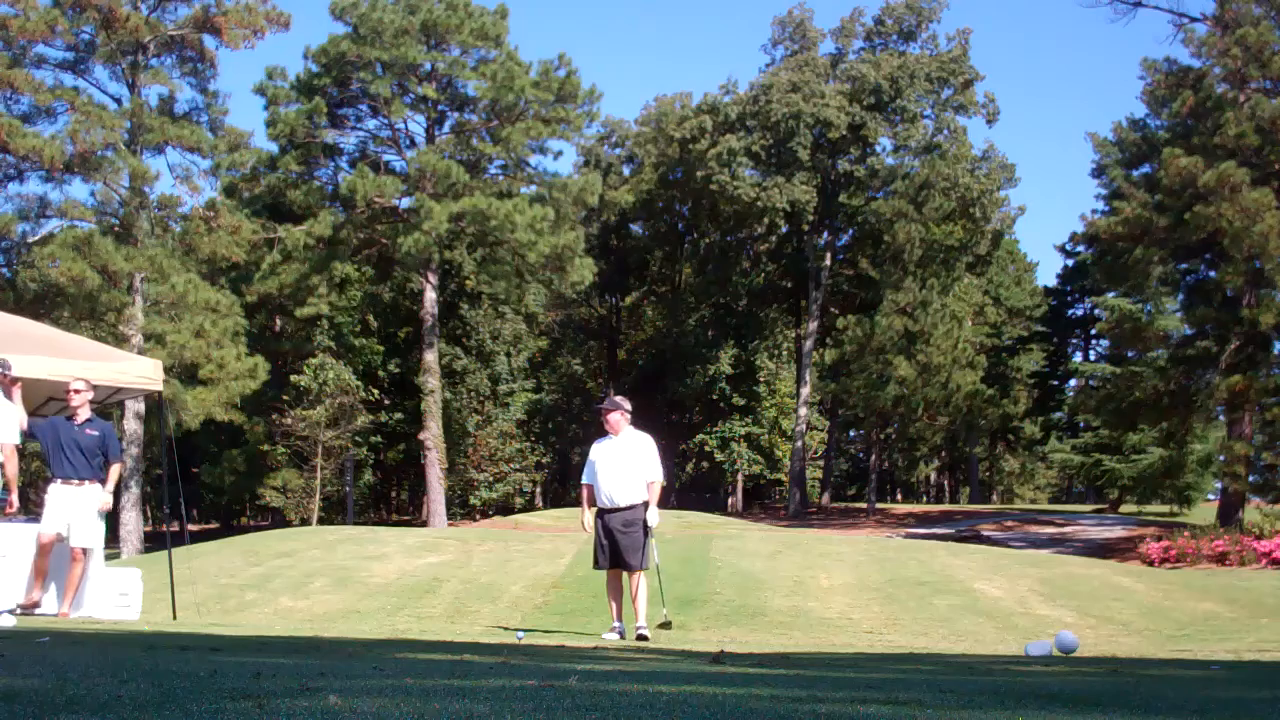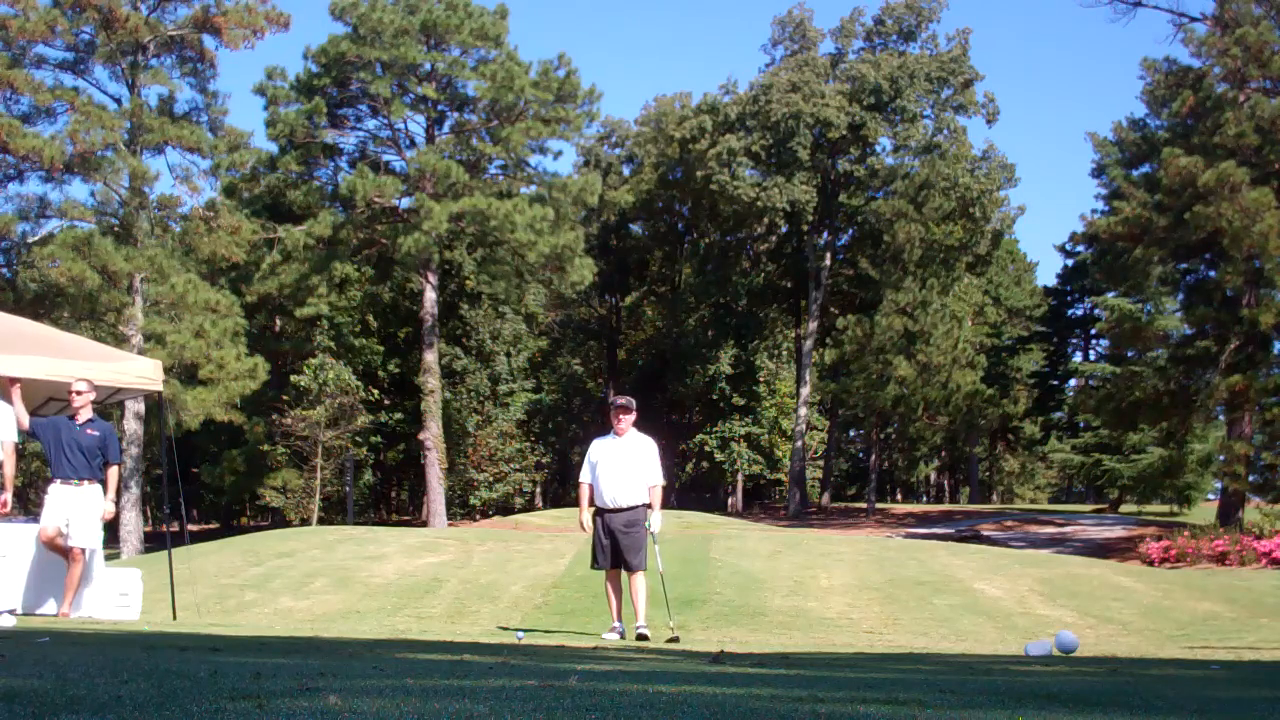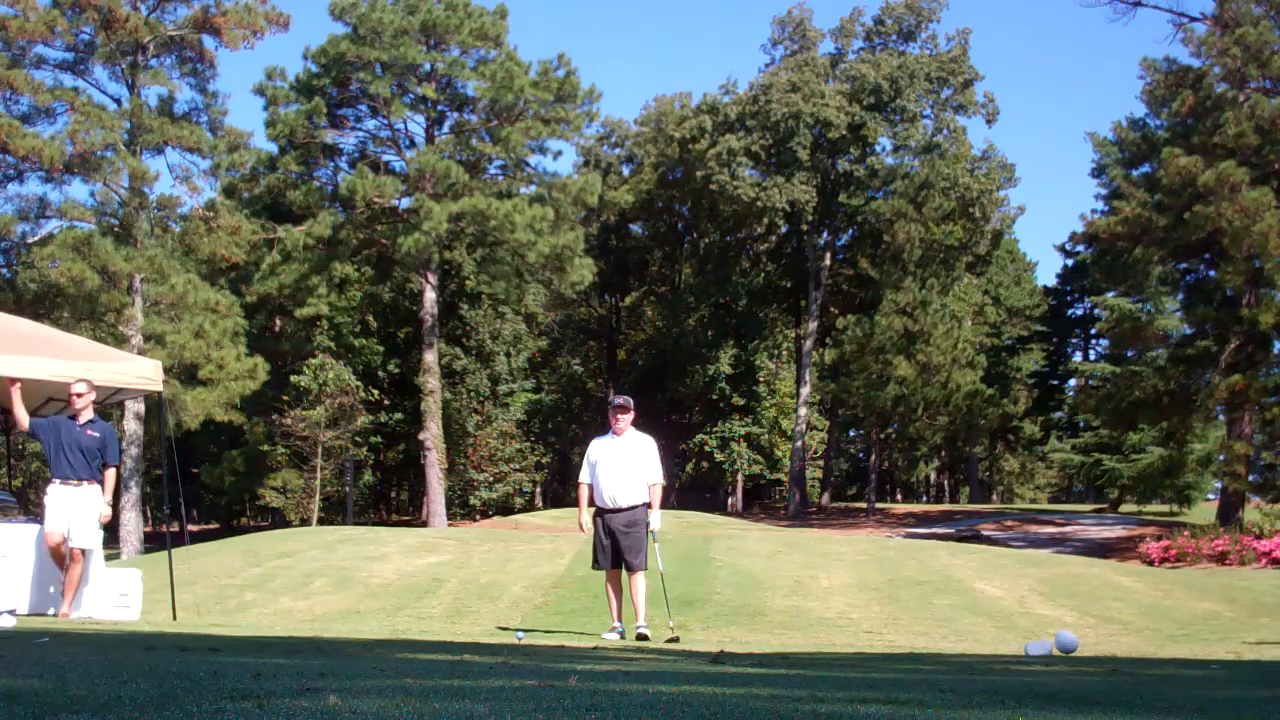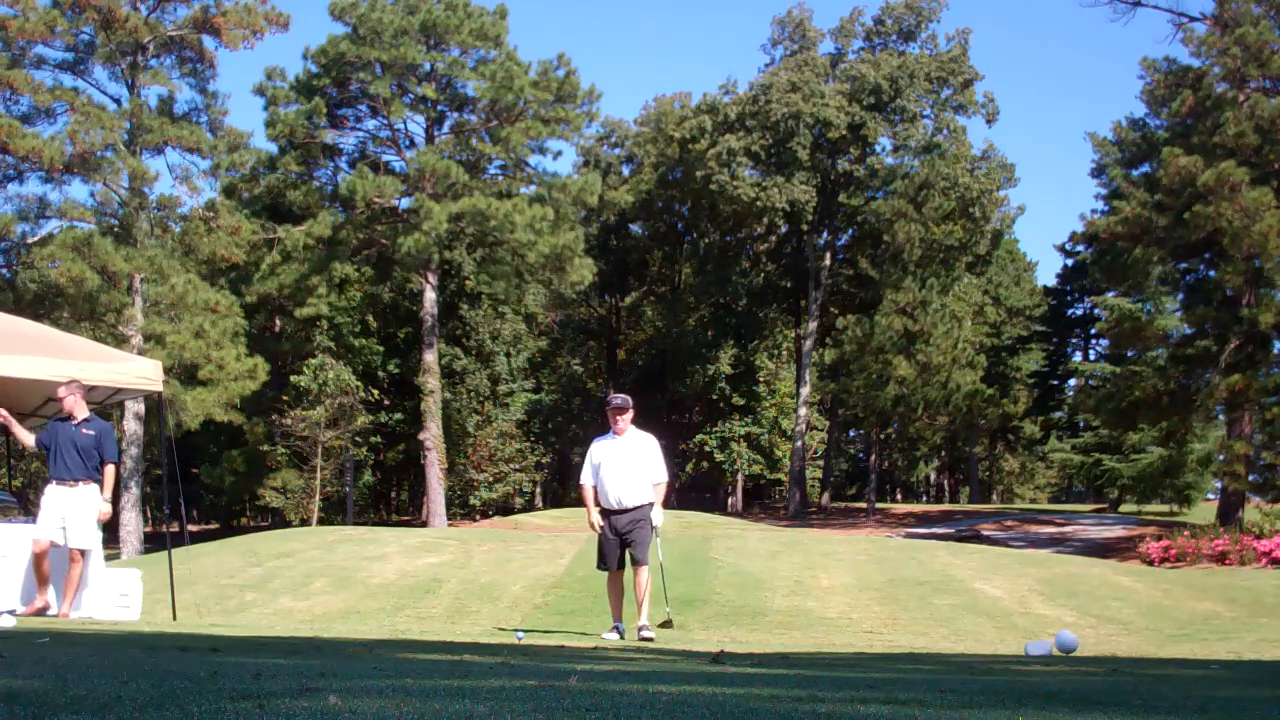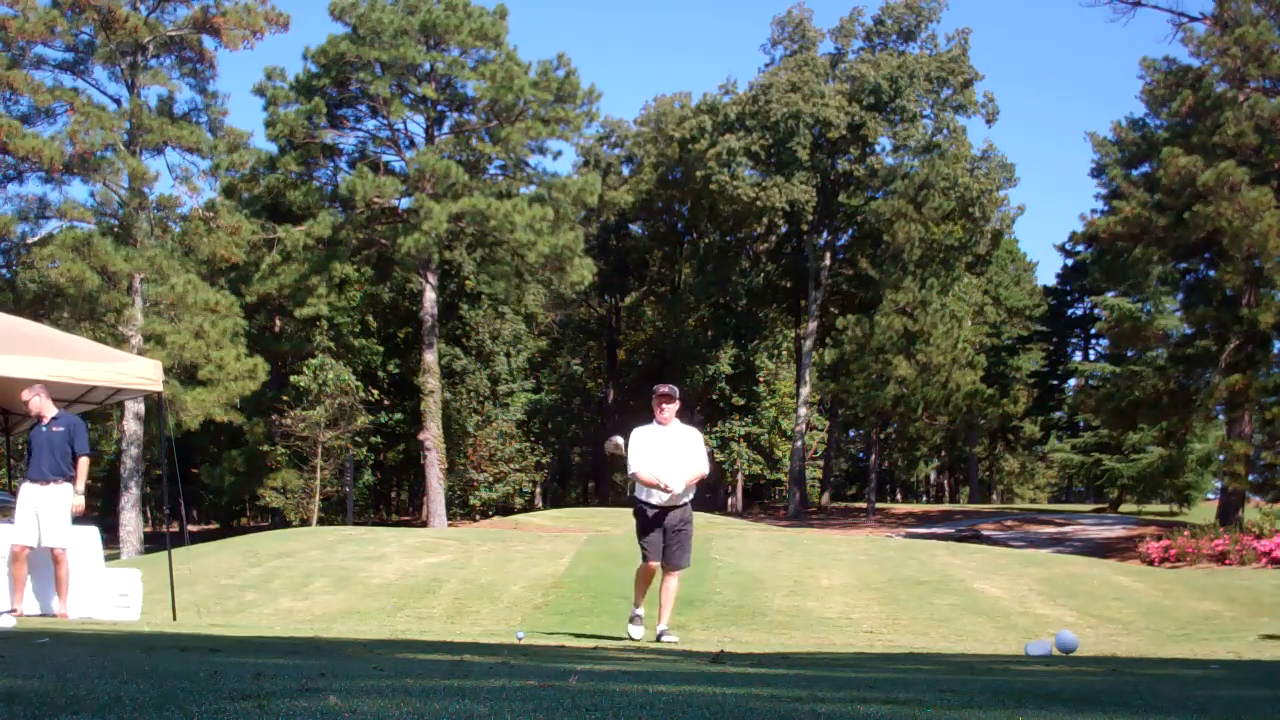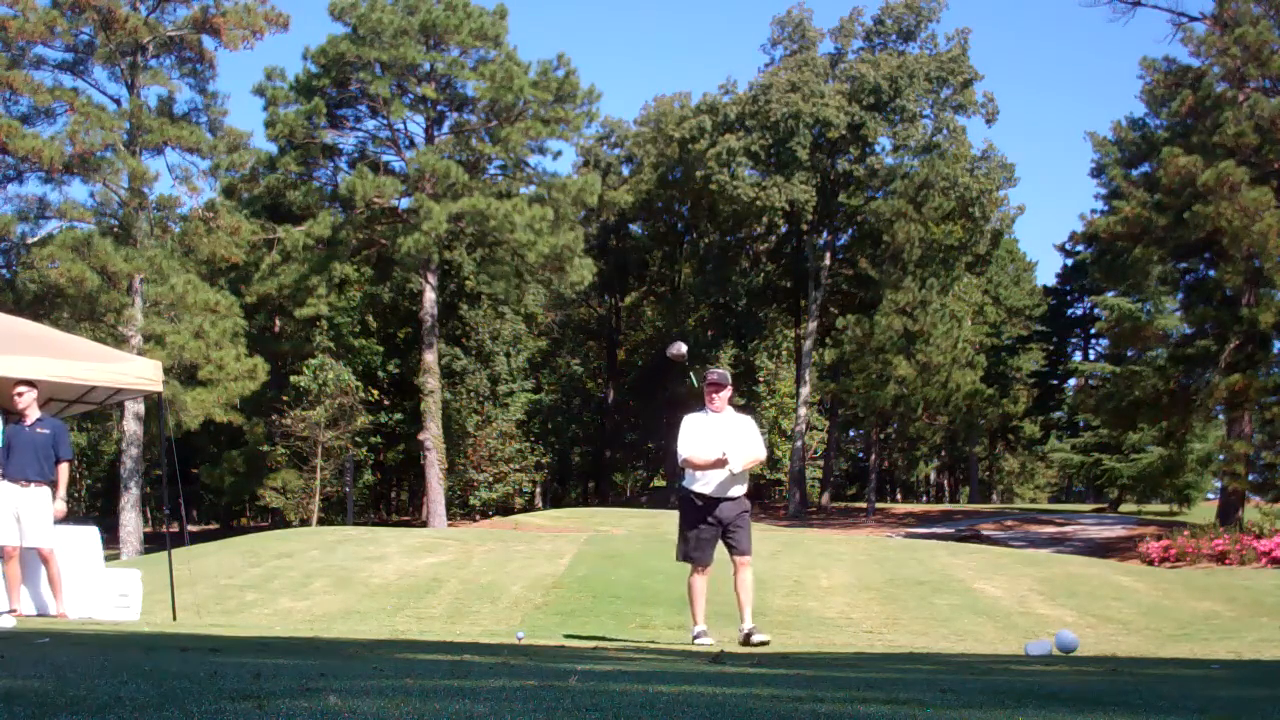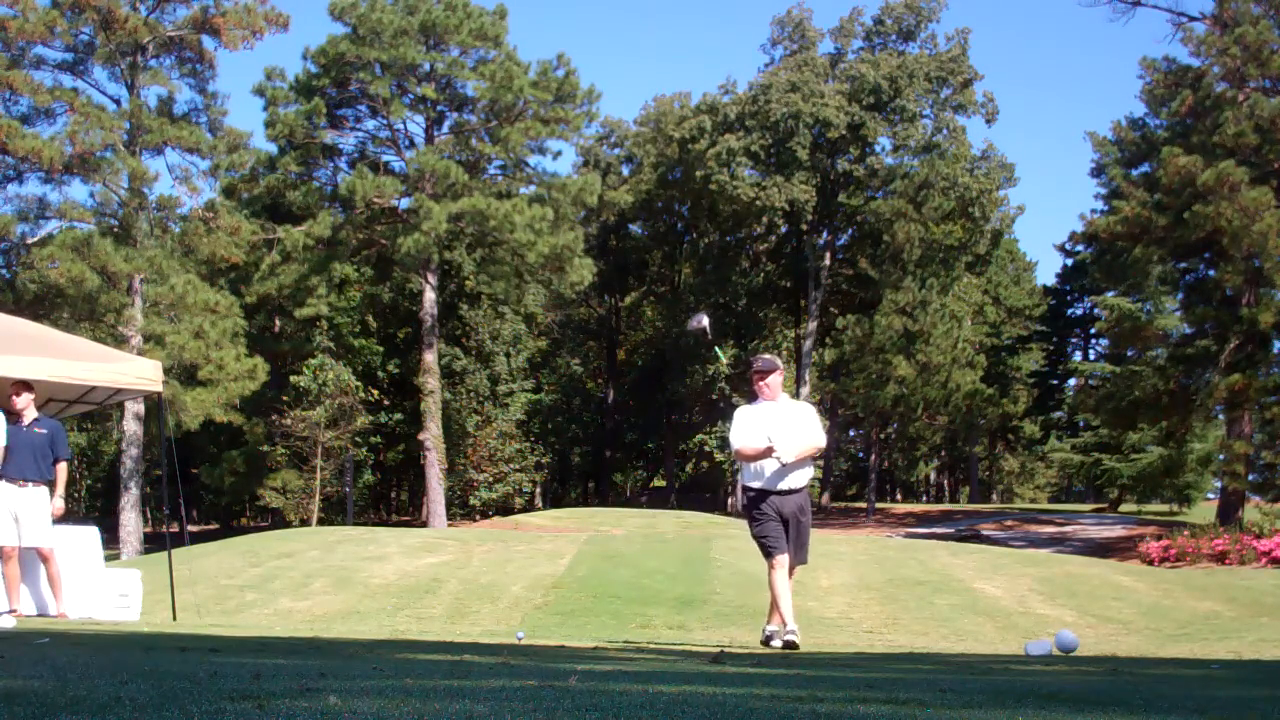
dt=0.7s
person 1, frame 1
left shoulder: (643, 441)
right shoulder: (598, 445)
left elbow: (655, 478)
right elbow: (587, 482)
left wrist: (652, 507)
right wrist: (586, 511)
left hip: (633, 513)
right hip: (604, 515)
left knee: (635, 570)
right knee: (612, 571)
left ankle: (641, 624)
right ankle: (617, 625)
person 1, frame 2
left shoulder: (646, 444)
right shoulder: (598, 444)
left elbow: (655, 482)
right elbow: (586, 481)
left wrist: (656, 512)
right wrist: (584, 511)
left hip: (633, 514)
right hip: (603, 515)
left knee: (635, 570)
right knee: (611, 571)
left ankle: (641, 623)
right ankle: (617, 625)
person 1, frame 3
left shoulder: (645, 442)
right shoulder: (597, 444)
left elbow: (655, 480)
right elbow: (585, 481)
left wrist: (655, 510)
right wrist: (583, 512)
left hip: (634, 514)
right hip: (603, 515)
left knee: (636, 570)
right knee: (611, 571)
left ankle: (641, 623)
right ankle: (617, 625)
person 1, frame 4
left shoulder: (647, 441)
right shoulder: (598, 445)
left elbow: (660, 478)
right elbow: (587, 482)
left wrist: (657, 506)
right wrist: (591, 511)
left hip: (639, 513)
right hip: (609, 516)
left knee: (641, 565)
right knee: (614, 571)
left ankle: (643, 622)
right ankle: (617, 625)
person 1, frame 5
left shoulder: (691, 434)
right shoulder: (640, 434)
left elbow: (702, 468)
right elbow: (635, 471)
left wrist: (682, 483)
right wrist: (660, 484)
left hip: (680, 510)
right hip: (649, 509)
left knee: (673, 570)
right knee: (651, 563)
left ankle: (663, 627)
right ankle: (637, 610)
person 1, frame 6
left shoulder: (745, 423)
right shoulder: (692, 421)
left elbow: (759, 454)
right elbow: (686, 458)
left wrist: (739, 464)
right wrist: (715, 463)
left hip: (735, 503)
right hip: (699, 502)
left knee: (743, 560)
right knee: (700, 567)
left ankle: (747, 626)
right ankle: (699, 628)
person 1, frame 7
left shoulder: (804, 410)
right shoulder: (744, 413)
left elbow: (818, 442)
right elbow: (738, 451)
left wrist: (791, 453)
right wrist: (765, 453)
left hip: (797, 496)
right hip: (761, 498)
left knee: (790, 565)
right knee: (778, 561)
left ankle: (771, 627)
right ankle: (789, 628)
person 2, frame 1
left shoulder: (103, 428)
right shoulder: (55, 424)
left elbow: (115, 463)
right elbow: (23, 423)
left wrist: (108, 490)
right wrist: (15, 391)
left hip: (88, 493)
right hip: (59, 491)
left knee: (78, 553)
right knee: (45, 540)
left ankle: (65, 608)
right ankle: (36, 592)
person 2, frame 2
left shoulder: (105, 429)
right shoulder: (56, 424)
left elbow: (112, 466)
right elbow: (24, 423)
left wrist: (110, 499)
right wrist: (15, 390)
left hip: (88, 493)
right hip: (59, 491)
left knee: (78, 552)
right knee: (47, 535)
left ankle: (65, 608)
right ankle: (67, 557)
person 2, frame 3
left shoulder: (105, 430)
right shoulder: (57, 424)
left elbow: (110, 469)
right elbow: (24, 424)
left wrist: (107, 501)
right wrist: (15, 391)
left hip: (88, 493)
right hip: (59, 491)
left knee: (77, 552)
right knee: (53, 540)
left ankle: (65, 608)
right ankle: (64, 571)
person 2, frame 4
left shoulder: (102, 428)
right shoulder: (56, 426)
left elbow: (109, 465)
right elbow: (33, 442)
left wrist: (106, 499)
left hip: (85, 494)
right hip: (55, 492)
left knee: (76, 554)
right knee: (40, 547)
left ankle: (65, 609)
right ankle: (41, 598)
person 2, frame 5
left shoulder: (71, 422)
right shoulder: (34, 431)
left elbow: (83, 458)
left wrist: (79, 491)
right wrist: (19, 498)
left hip: (58, 491)
right hip: (30, 492)
left knee: (58, 552)
right knee: (18, 550)
left ankle: (62, 608)
right ankle: (17, 607)
person 2, frame 6
left shoulder: (55, 427)
left elbow: (63, 463)
left wrist: (60, 497)
left hip: (38, 493)
left knee: (46, 552)
left ankle: (60, 608)
person 2, frame 7
left shoulder: (52, 426)
left elbow: (61, 462)
left wrist: (59, 495)
left hip: (36, 493)
left knee: (45, 551)
left ankle: (60, 608)
